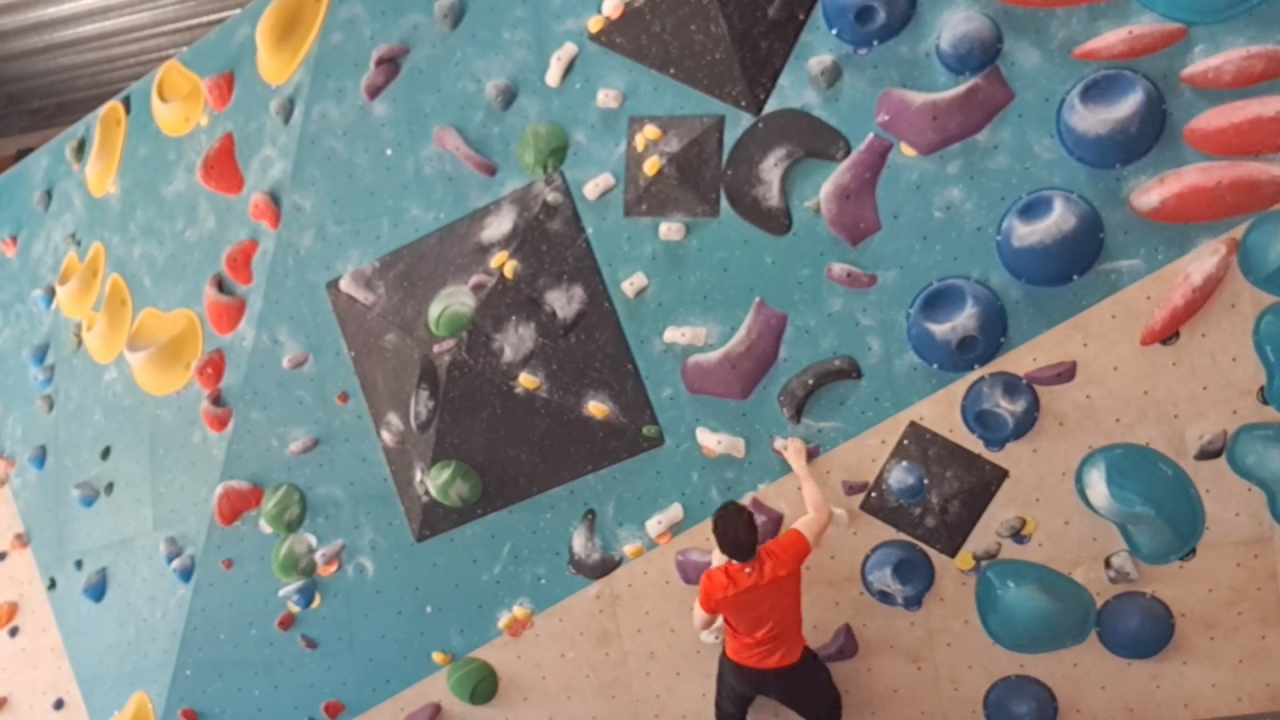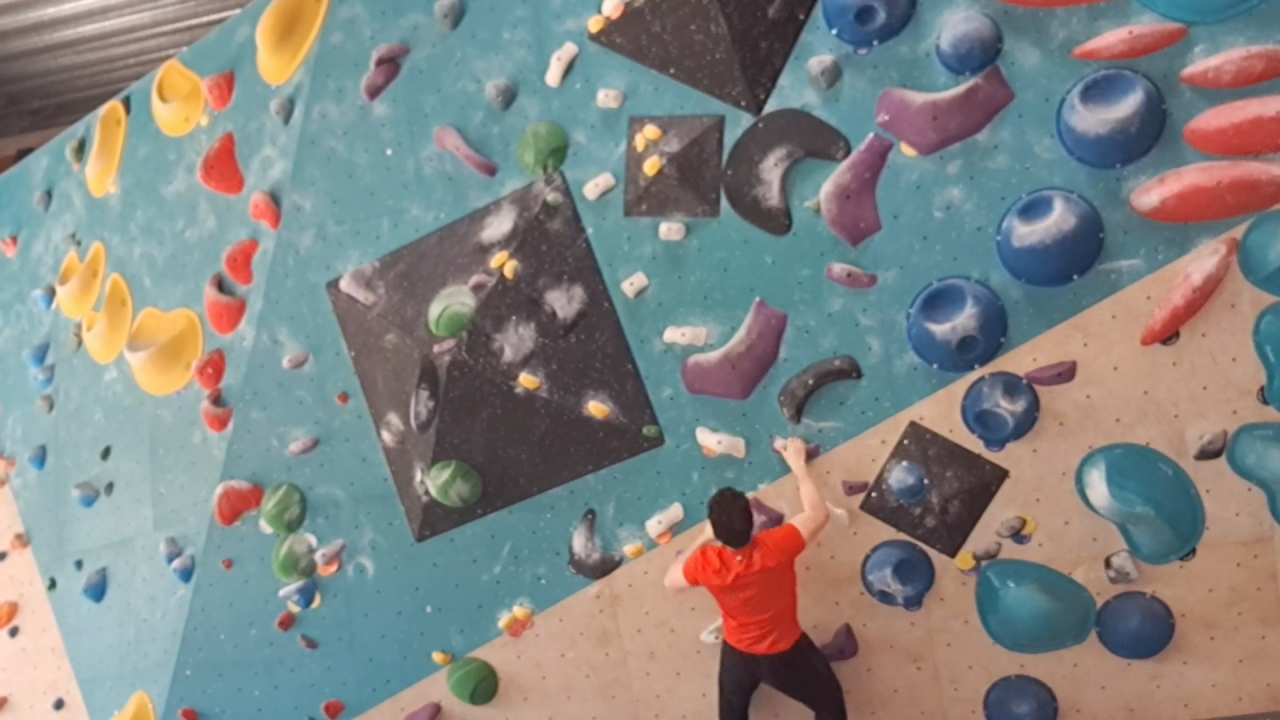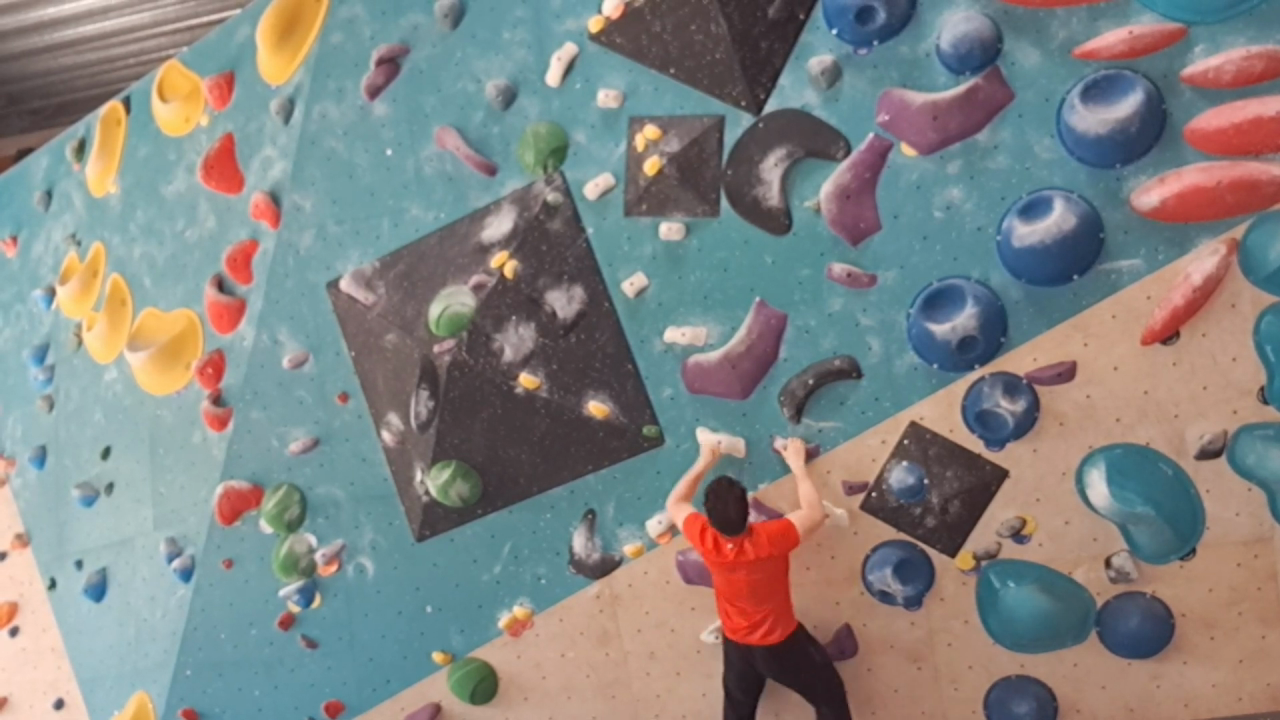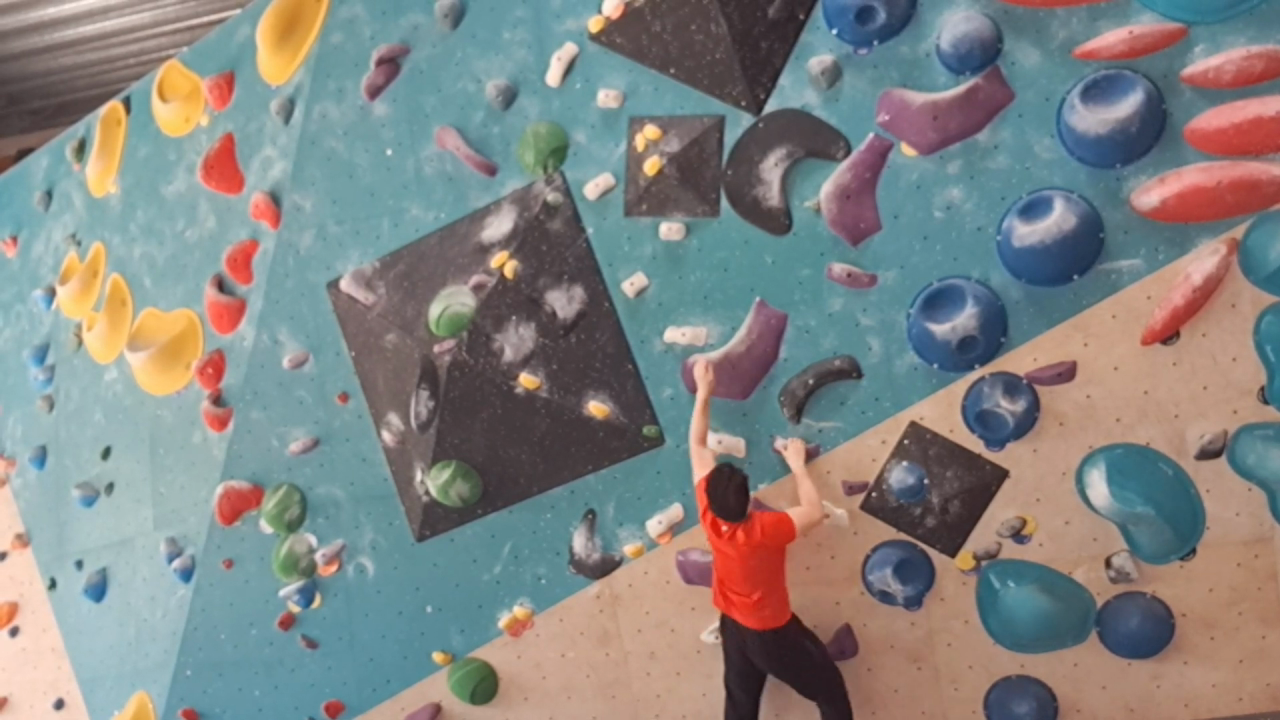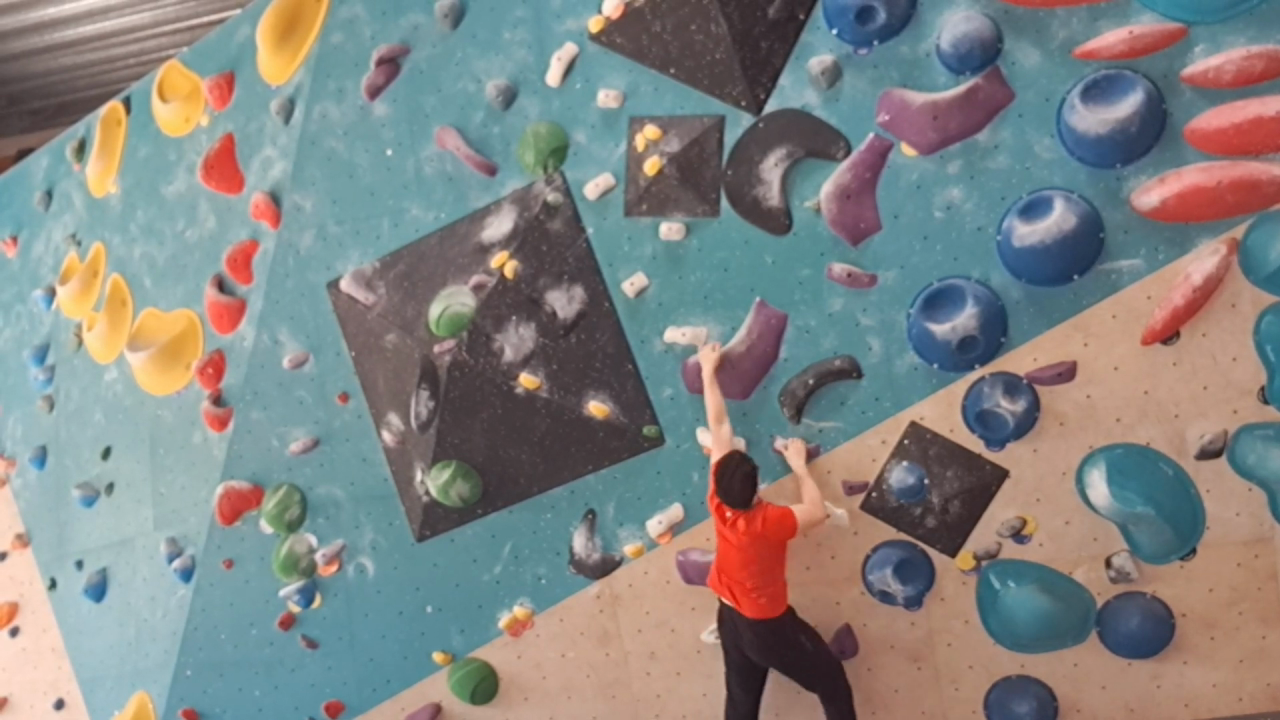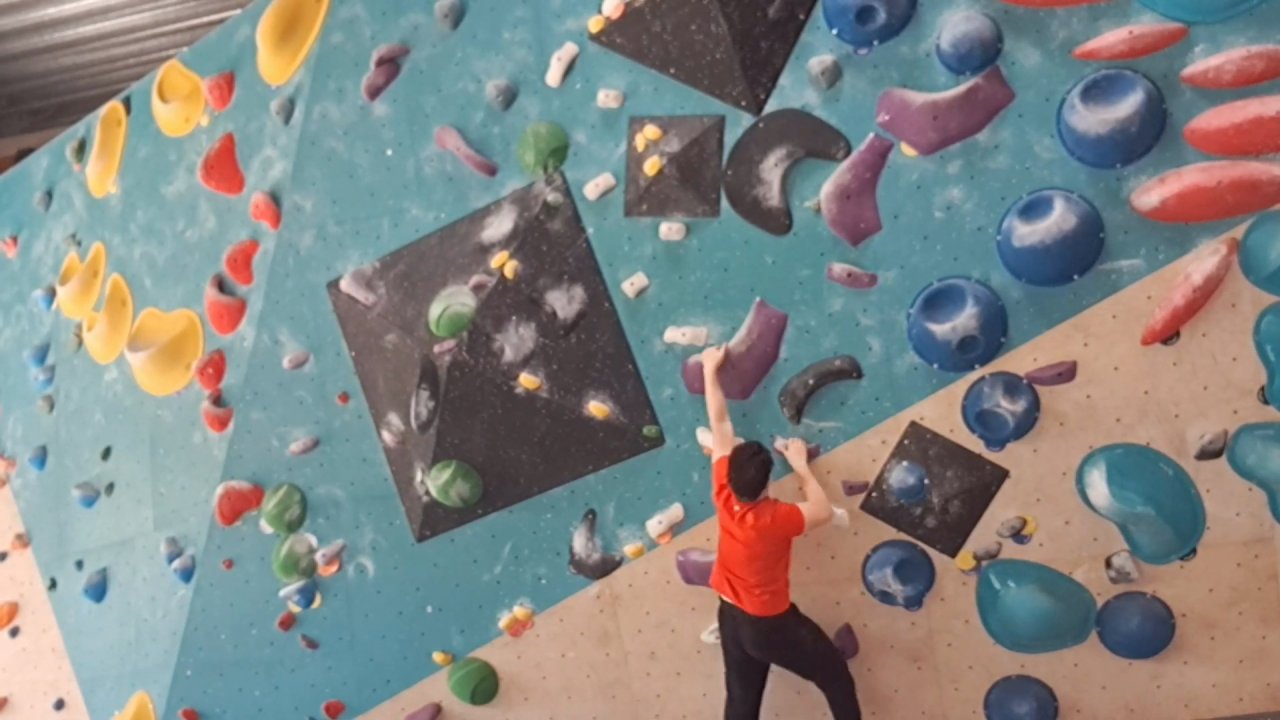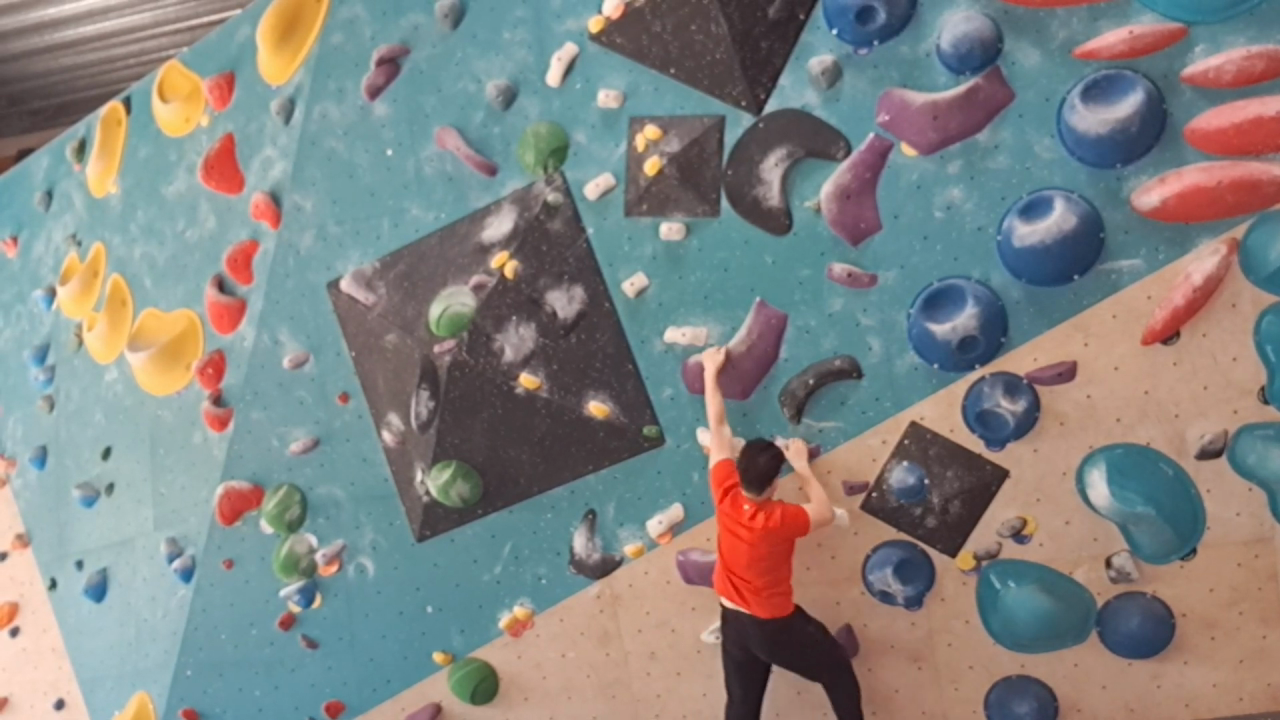
dt=0.1s
person 1, frame 1
left shoulder: (715, 583)
right shoulder: (783, 557)
left elbow: (701, 623)
right elbow: (821, 513)
right wrist: (799, 464)
left hip: (739, 668)
right hip: (791, 668)
person 1, frame 2
left shoulder: (708, 564)
right shoulder: (777, 548)
left elbow: (671, 580)
right elbow: (819, 514)
left wrist: (700, 547)
right wrist: (798, 465)
left hip: (737, 655)
right hip: (787, 655)
person 1, frame 3
left shoulder: (706, 540)
right shoulder: (770, 539)
left elbow: (674, 504)
right elbow: (815, 513)
left wrist: (702, 464)
right wrist: (797, 464)
left hip: (738, 646)
right hip: (783, 644)
person 1, frame 4
left shoulder: (710, 514)
right shoulder: (767, 530)
left elbow: (698, 447)
right elbow: (814, 513)
left wrist: (703, 392)
right wrist: (798, 465)
left hip: (734, 629)
right hip: (774, 634)
right knee: (829, 691)
person 1, frame 5
left shoulder: (716, 501)
right shoulder: (769, 522)
left elbow: (719, 426)
right elbow: (817, 511)
left wrist: (709, 371)
right wrist: (799, 465)
left hip: (730, 620)
right hip: (771, 625)
right knee: (831, 683)
person 1, frame 6
left shoulder: (723, 492)
right shoulder: (775, 518)
left elbow: (719, 424)
right elbow: (823, 511)
left wrist: (710, 370)
right wrist: (800, 464)
left hip: (731, 619)
right hip: (771, 625)
right knee: (835, 677)
person 1, frame 7
left shoulder: (724, 496)
right shoulder: (780, 518)
left elbow: (718, 427)
right elbow: (825, 512)
left wrist: (710, 372)
right wrist: (801, 465)
left hip: (734, 623)
right hip: (777, 626)
right knee: (839, 673)
